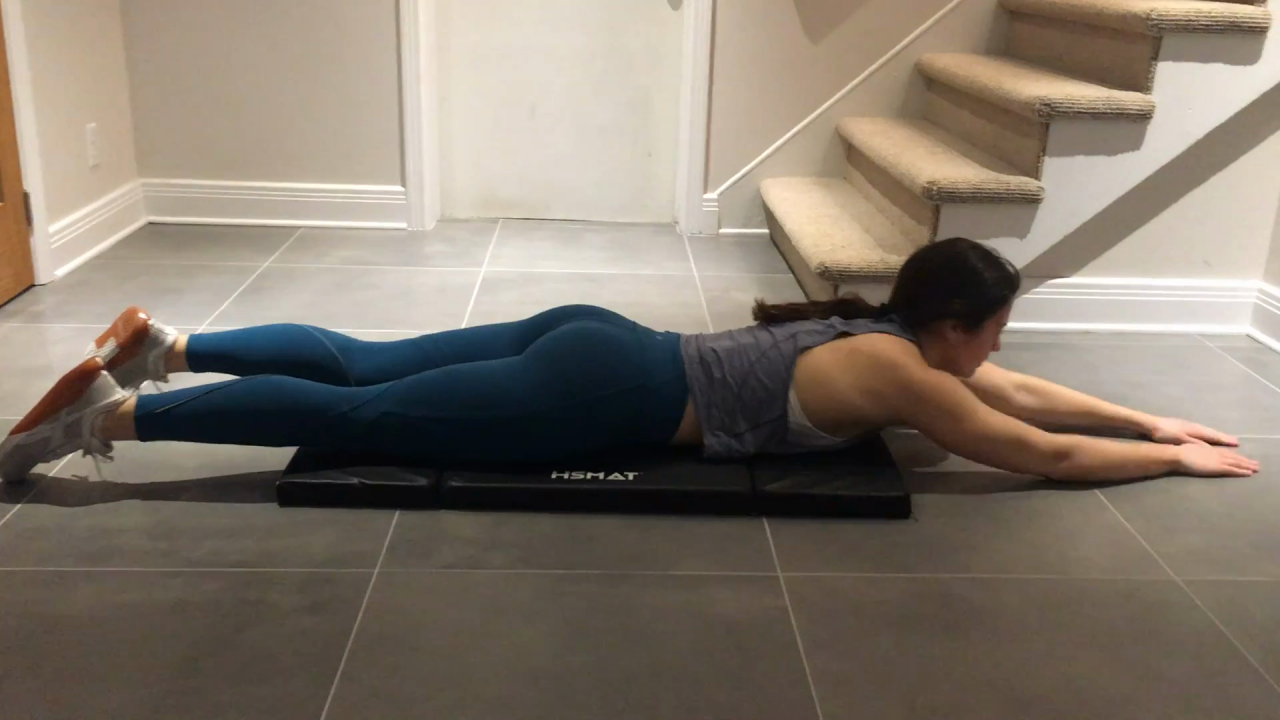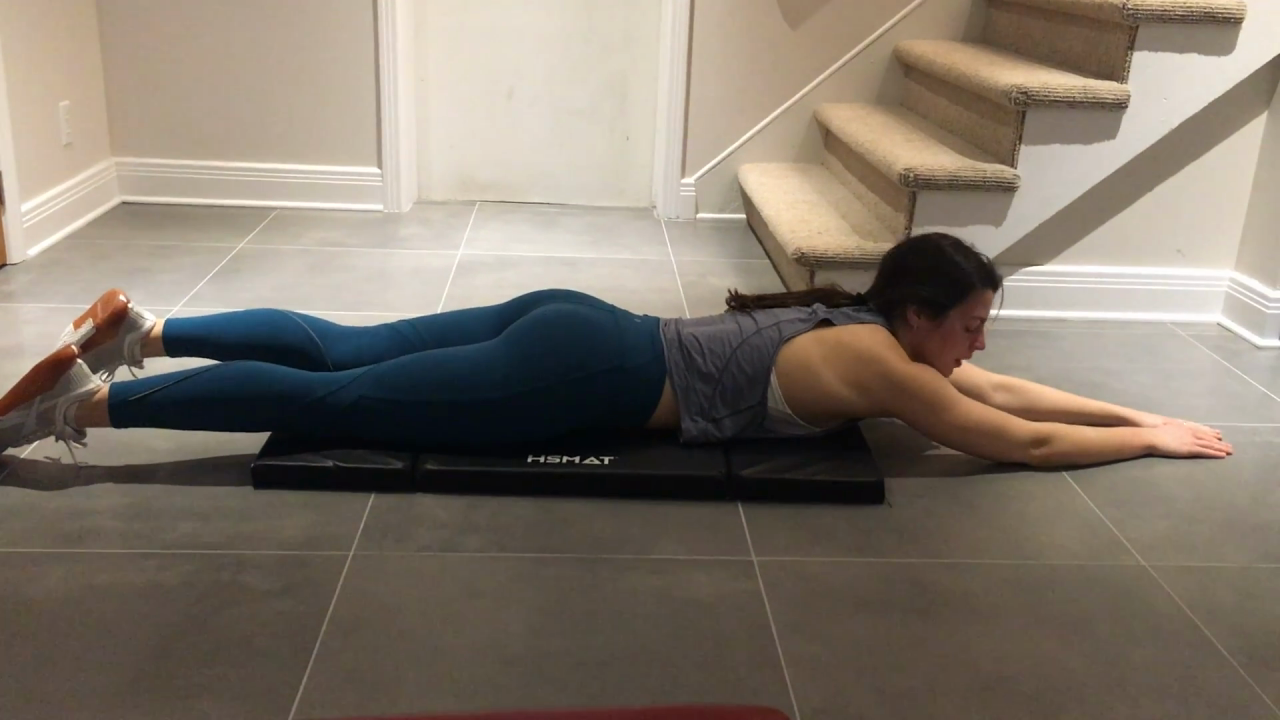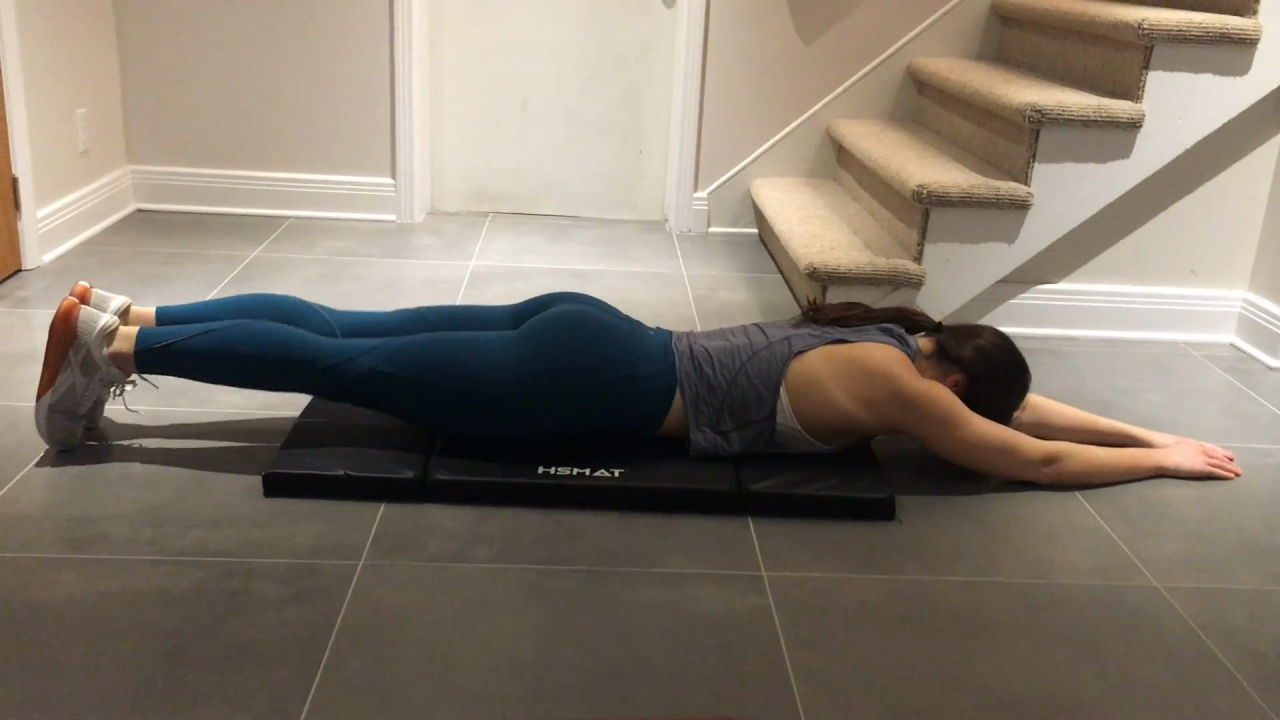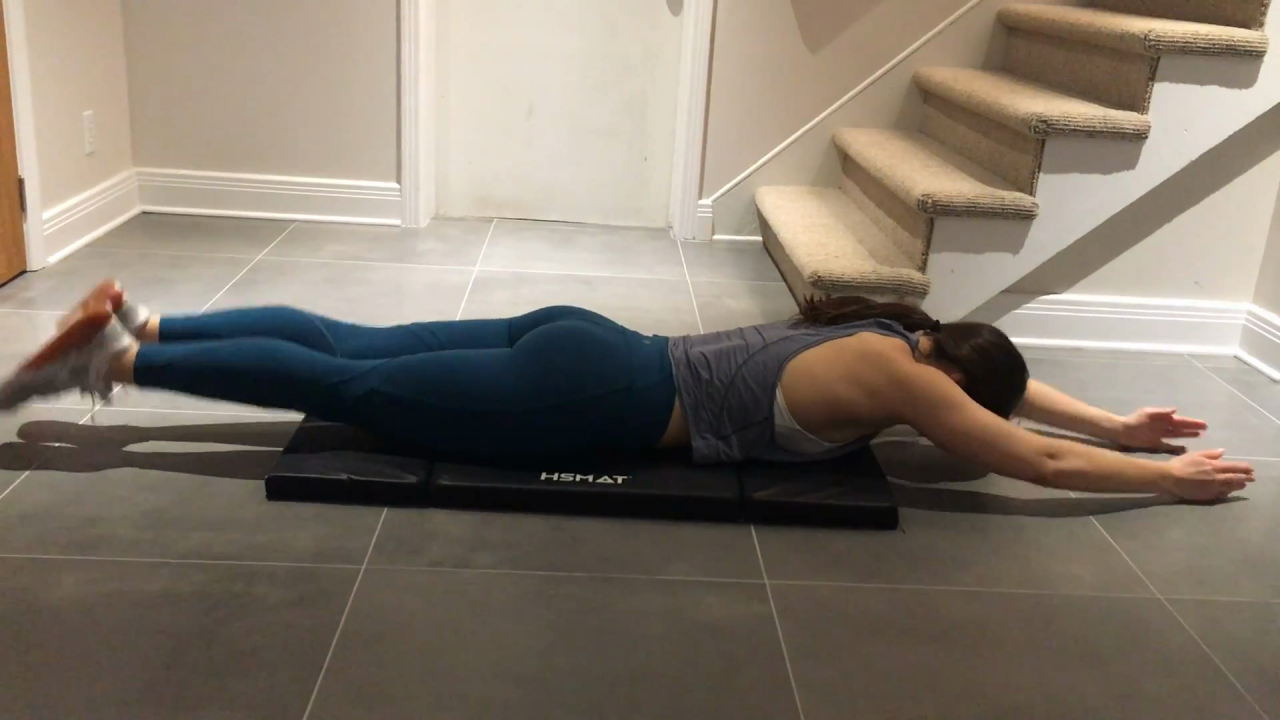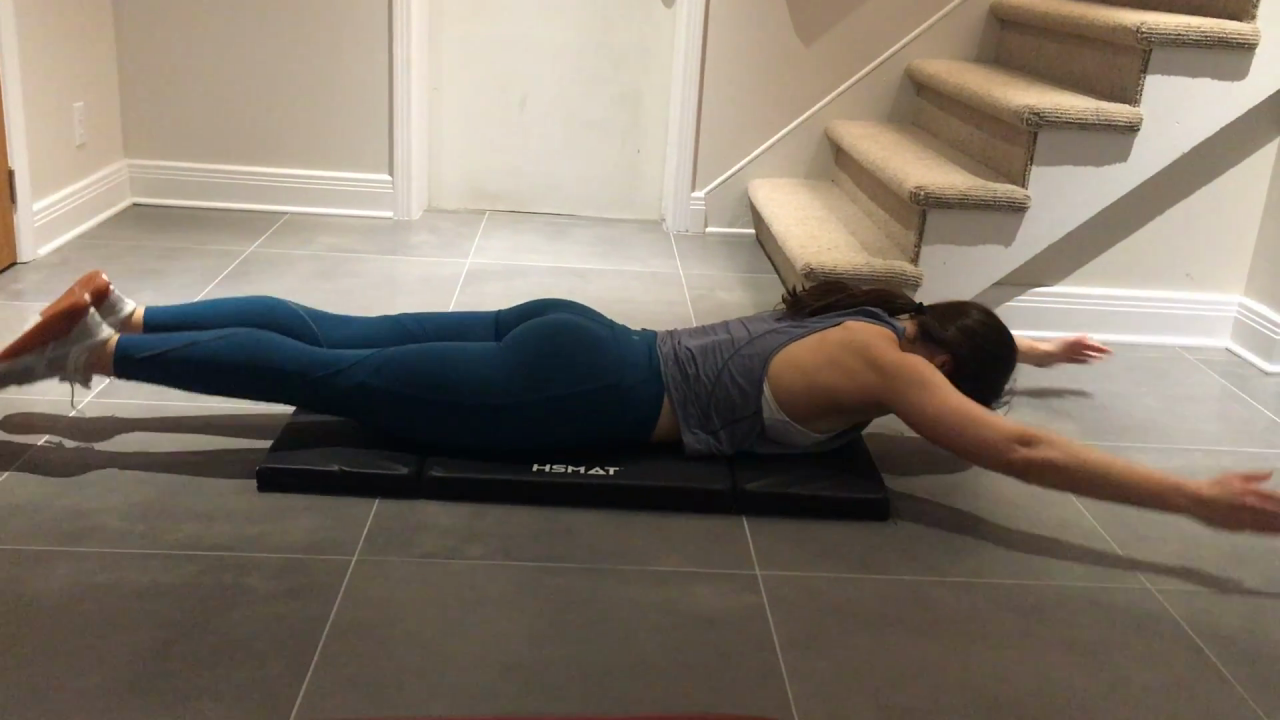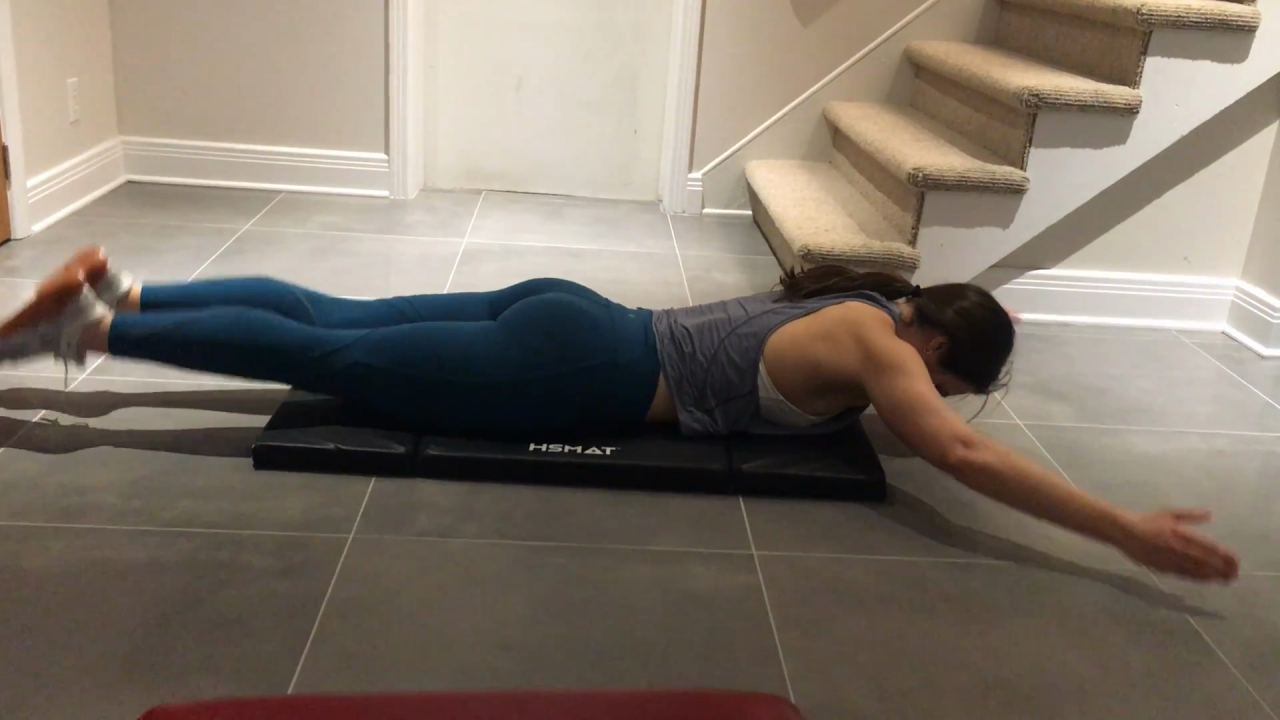
dt=0.7s
person 1, frame 1
left shoulder: (893, 335)
right shoulder: (905, 379)
left elbow: (1022, 394)
right elbow: (1049, 456)
left wrist: (1161, 418)
right wrist: (1176, 460)
left hip: (598, 345)
right hip: (606, 395)
left knee: (362, 366)
right knee: (356, 419)
left ankle: (166, 344)
right ankle: (116, 412)
person 1, frame 2
left shoulder: (865, 321)
right shoulder: (881, 368)
left elbow: (999, 390)
right elbow: (1023, 442)
left wrist: (1132, 410)
right wrist: (1154, 441)
left hip: (573, 327)
right hip: (581, 378)
left knee: (341, 348)
right knee: (336, 402)
left ankle: (143, 326)
person 1, frame 3
left shoulder: (896, 343)
right shoulder: (894, 385)
left elbow: (1015, 401)
right elbow: (1031, 458)
left wrist: (1146, 429)
right wrist: (1168, 462)
left hip: (585, 337)
right hip: (587, 379)
left knee: (347, 332)
right knee: (349, 365)
left ankle: (126, 316)
right ankle: (111, 346)
person 1, frame 4
left shoulder: (895, 336)
right shoulder: (892, 374)
left elbow: (1002, 382)
right elbow: (1032, 458)
left wrist: (1118, 422)
right wrist: (1174, 480)
left hip: (579, 349)
right hip: (587, 398)
left knee: (351, 348)
right knee: (348, 385)
left ankle: (136, 323)
right ankle: (117, 357)
person 1, frame 5
left shoulder: (874, 317)
right shoulder: (880, 367)
left elbow: (963, 350)
right elbow: (1011, 448)
left wrist: (1034, 348)
left hip: (568, 340)
right hip: (573, 393)
left knee: (331, 338)
right knee: (328, 376)
left ankle: (121, 314)
person 1, frame 6
left shoulder: (866, 302)
right shoulder: (875, 349)
right elbow: (963, 453)
left wrist: (980, 318)
right wrist: (1126, 528)
left hip: (562, 317)
right hip: (572, 371)
left knee: (334, 321)
right knee: (329, 357)
left ankle: (119, 293)
